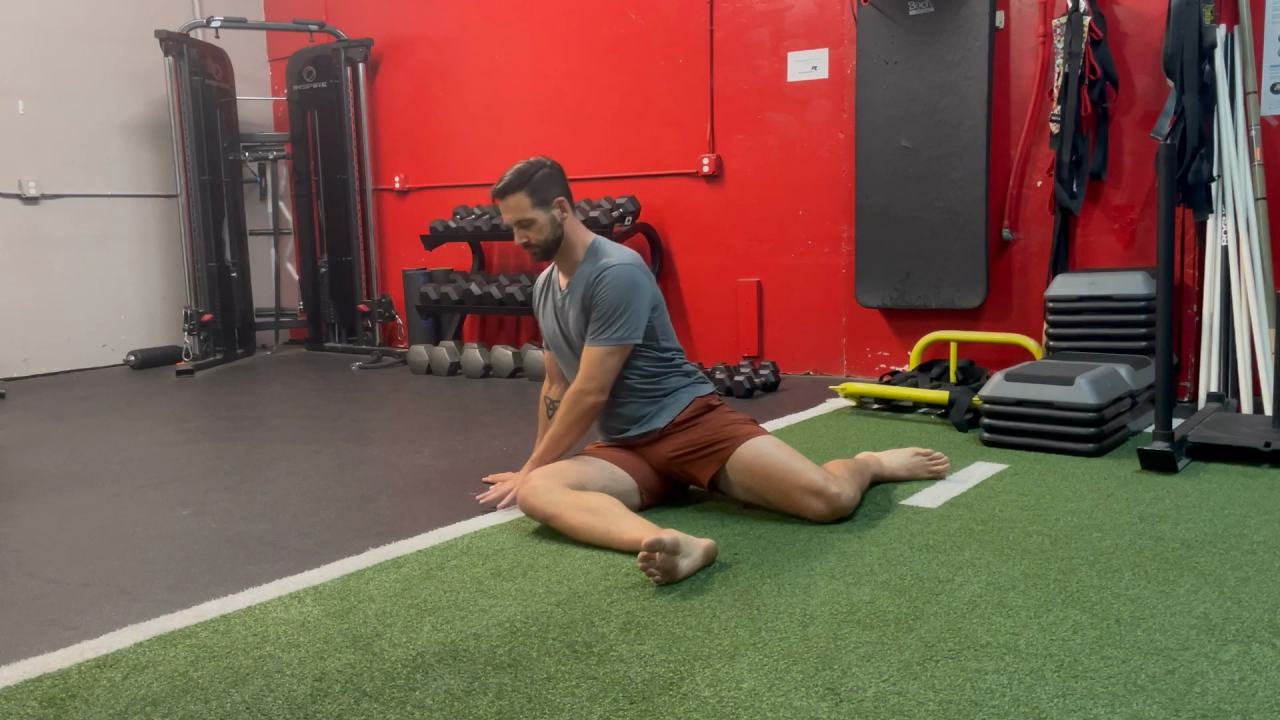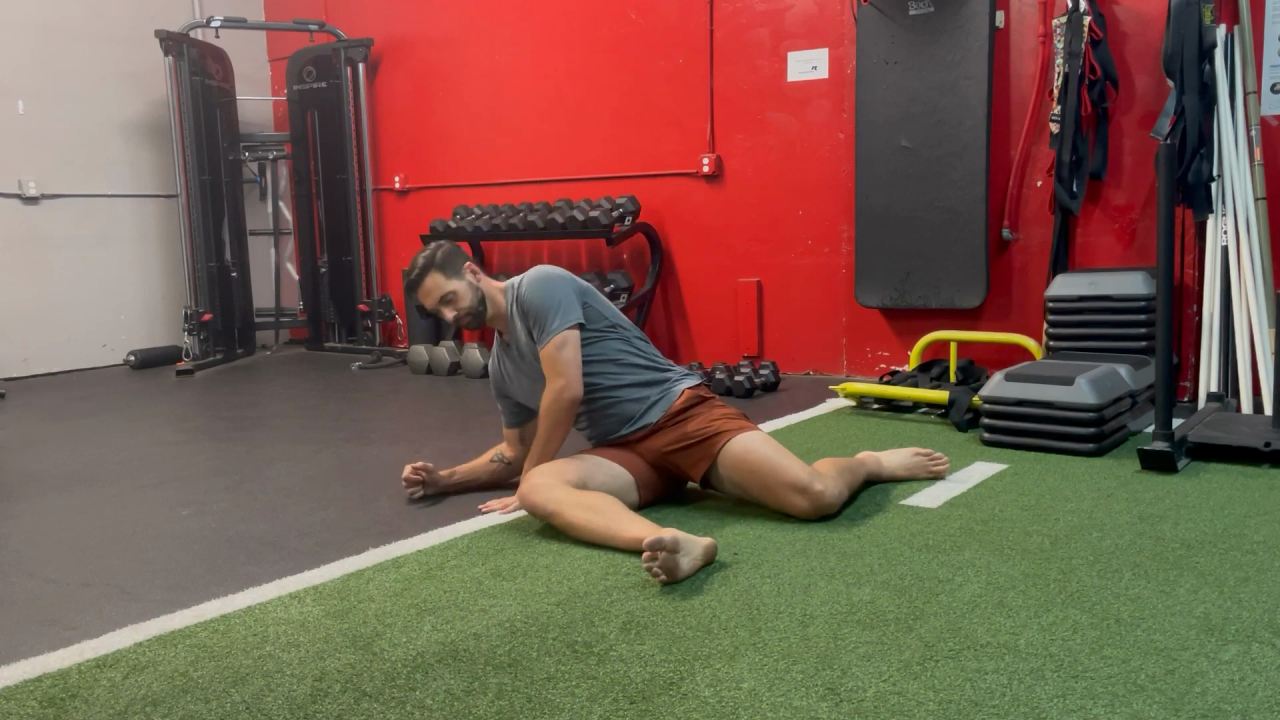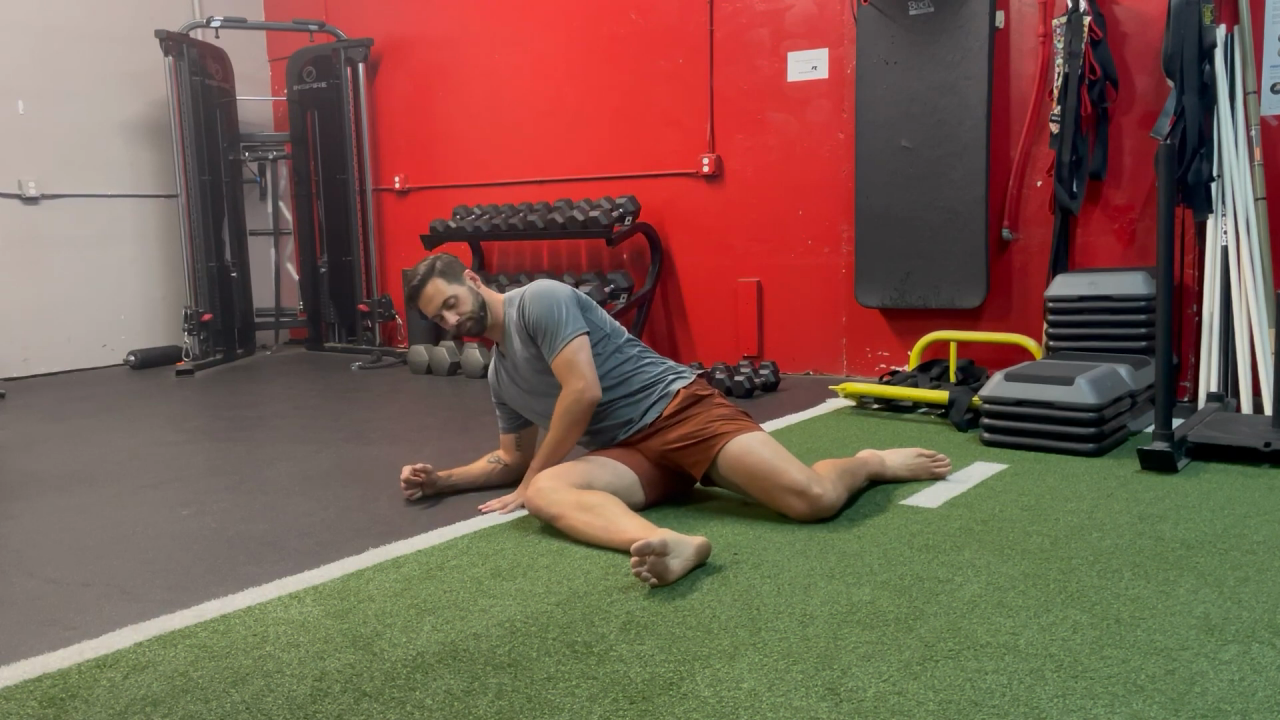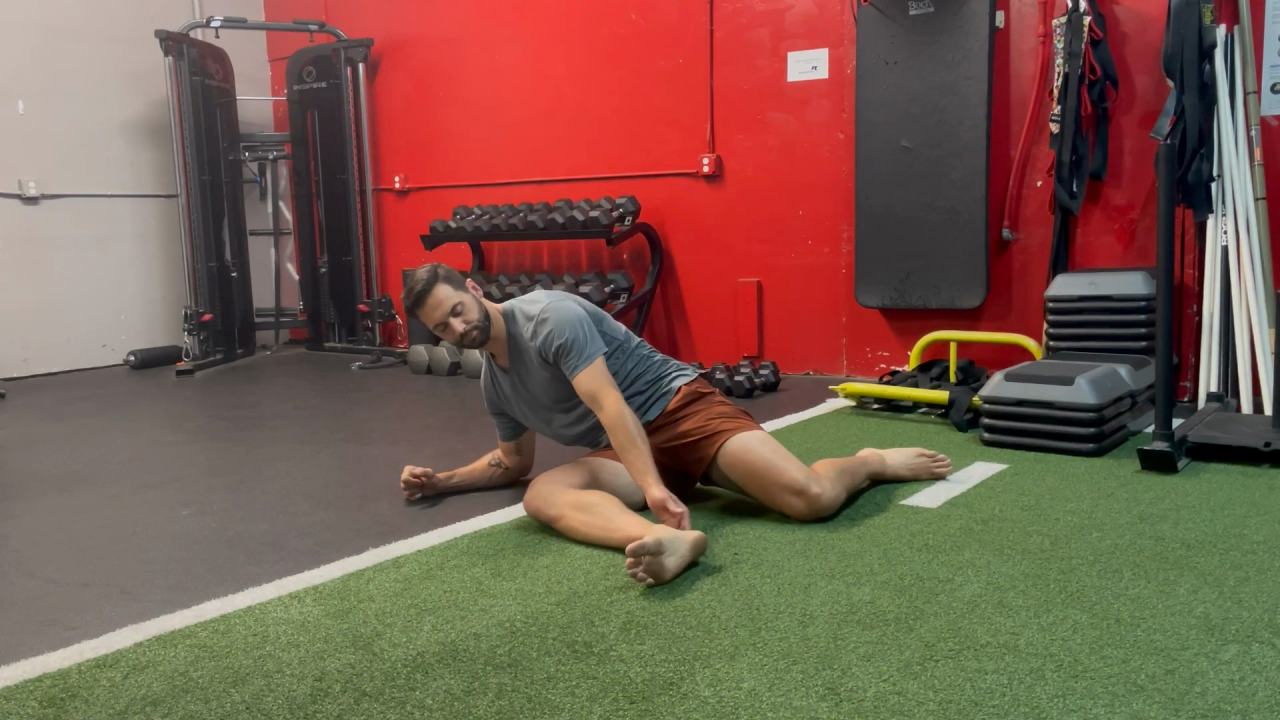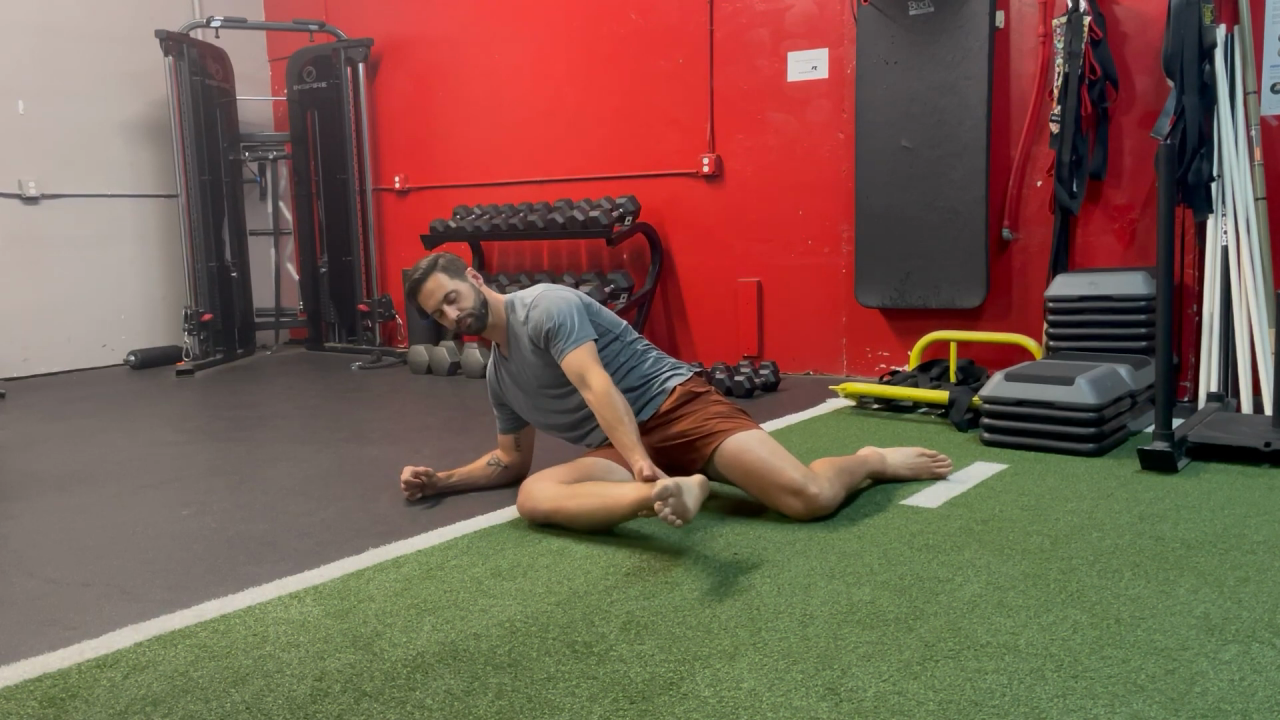
dt=1s
person 1, frame 1
left shoulder: (618, 273)
right shoulder: (544, 287)
left elbow: (591, 393)
right elbow: (556, 386)
left wrist: (533, 466)
right wrist: (530, 472)
left hip: (690, 420)
right hip: (629, 449)
left knee: (831, 498)
right knee: (535, 494)
left ankle: (874, 464)
right ankle: (672, 543)
person 1, frame 2
left shoulder: (539, 285)
right shoulder: (501, 366)
left elbow: (566, 391)
right elbow: (514, 451)
left wrist: (530, 473)
right wrist: (446, 478)
left hip: (681, 412)
right hip: (626, 451)
left knee: (815, 496)
right knee: (538, 490)
left ankle: (871, 464)
right ankle: (670, 542)
person 1, frame 3
left shoulder: (540, 300)
right shoulder: (499, 376)
left elbow: (583, 393)
right elbow: (512, 458)
left wrist: (531, 479)
right wrist: (440, 479)
left hip: (678, 410)
right hip: (628, 452)
left knee: (814, 498)
right knee: (546, 493)
left ankle: (873, 463)
right ankle: (664, 544)
person 1, frame 4
left shoulder: (549, 317)
right shoulder: (493, 382)
left elbow: (610, 405)
right elbow: (514, 461)
left wrist: (654, 489)
right wrist: (441, 480)
left hip: (679, 406)
right hip: (623, 450)
left knee: (812, 497)
right knee: (540, 495)
left ankle: (872, 463)
right ankle: (667, 540)
person 1, frame 5
left shoulder: (546, 307)
right shoulder: (498, 375)
left elbow: (596, 386)
right elbow: (511, 460)
left wrist: (642, 462)
right wrist: (440, 480)
left hip: (677, 406)
right hip: (619, 449)
left knee: (810, 496)
right knee: (533, 496)
left ankle: (874, 461)
right ankle: (668, 489)
